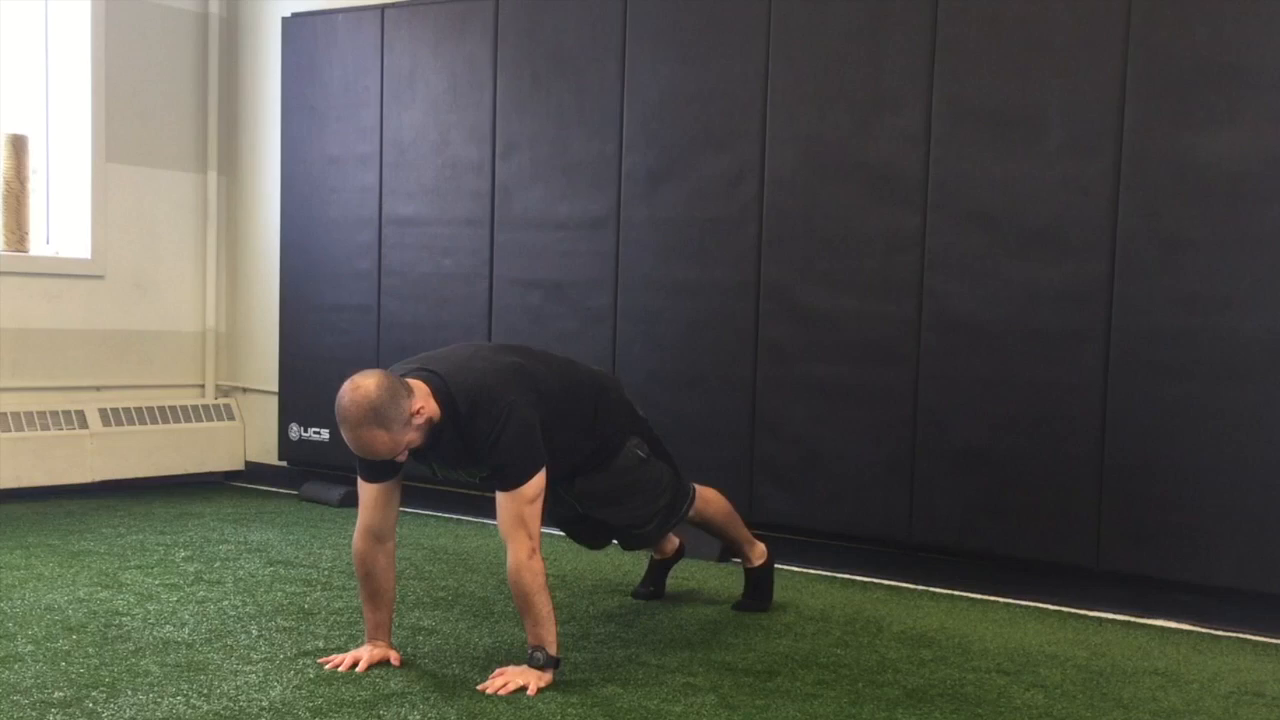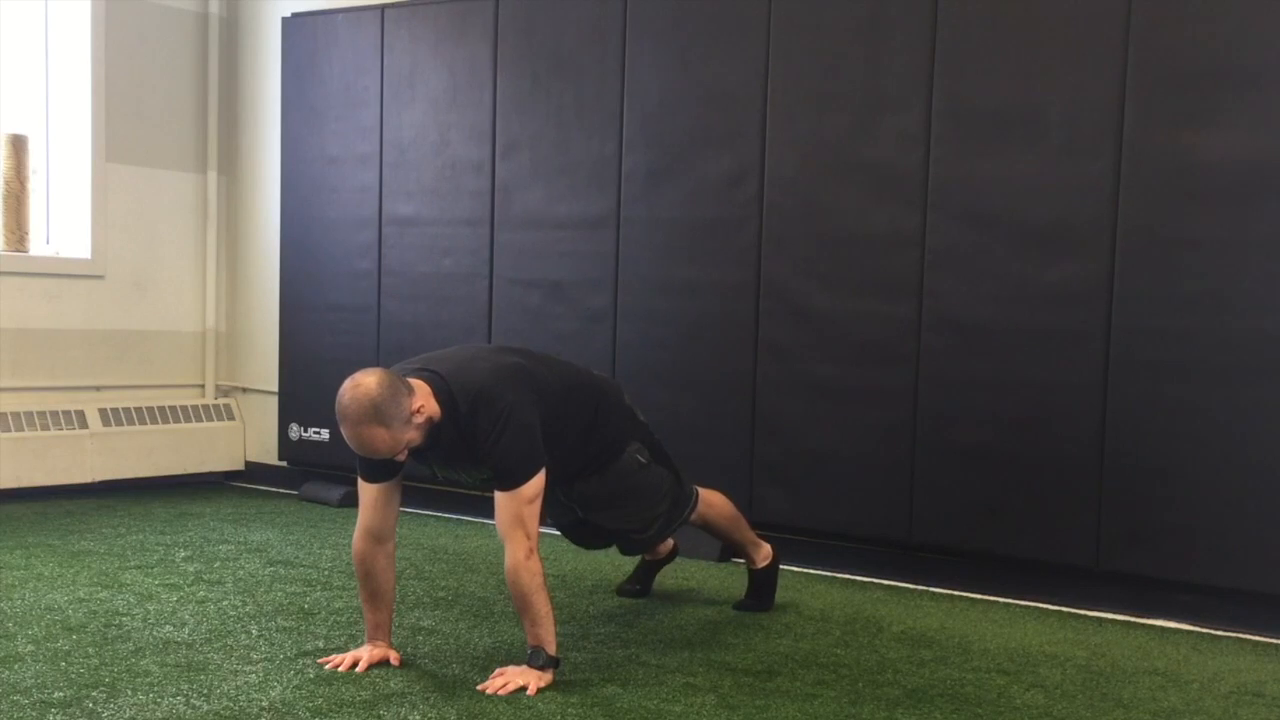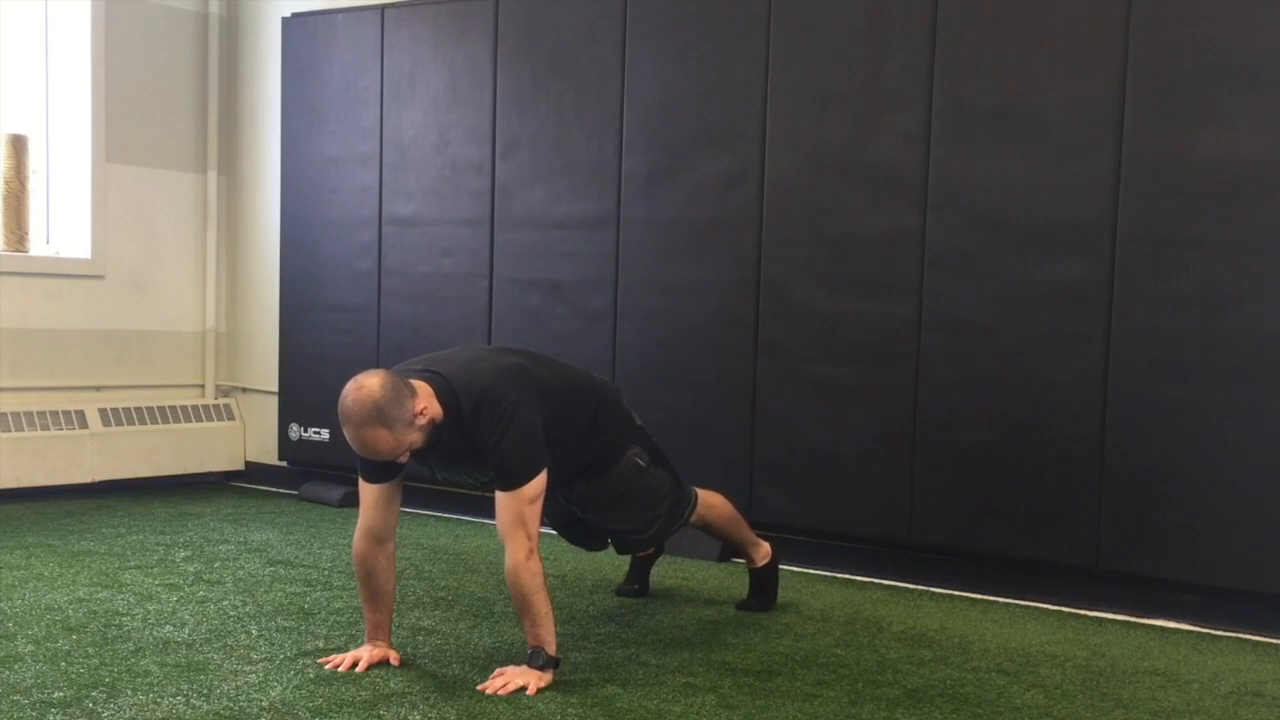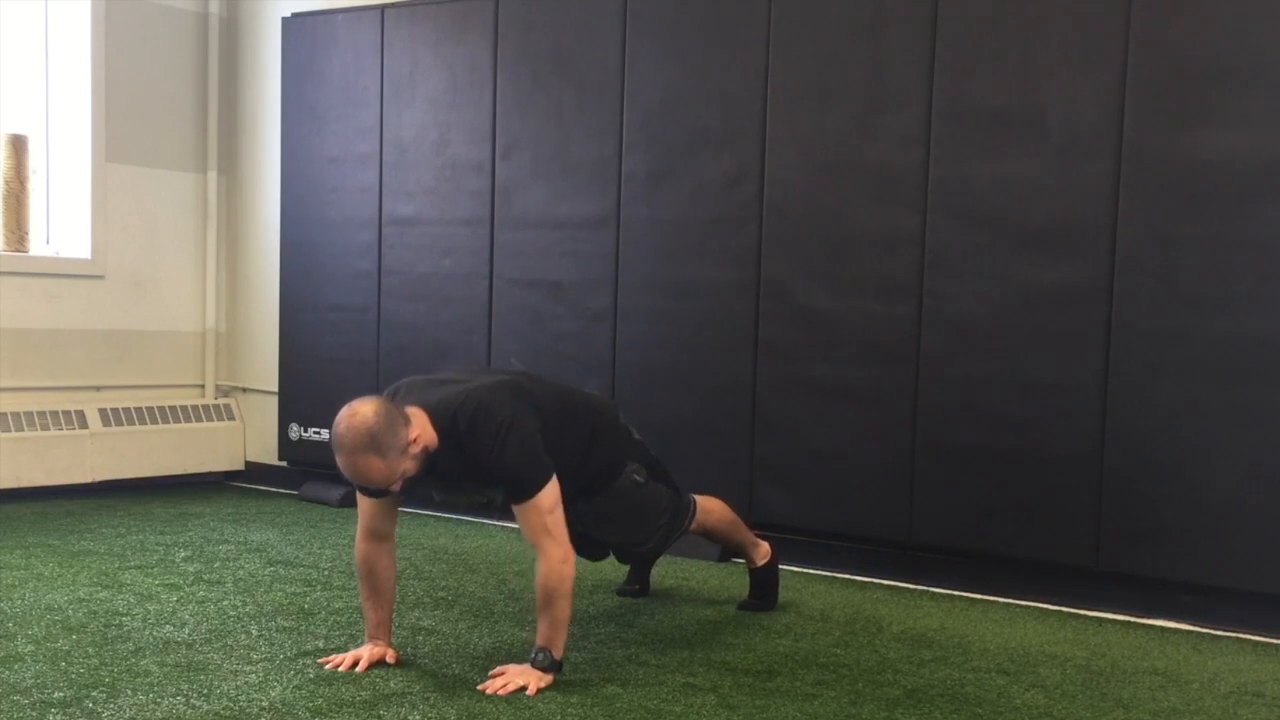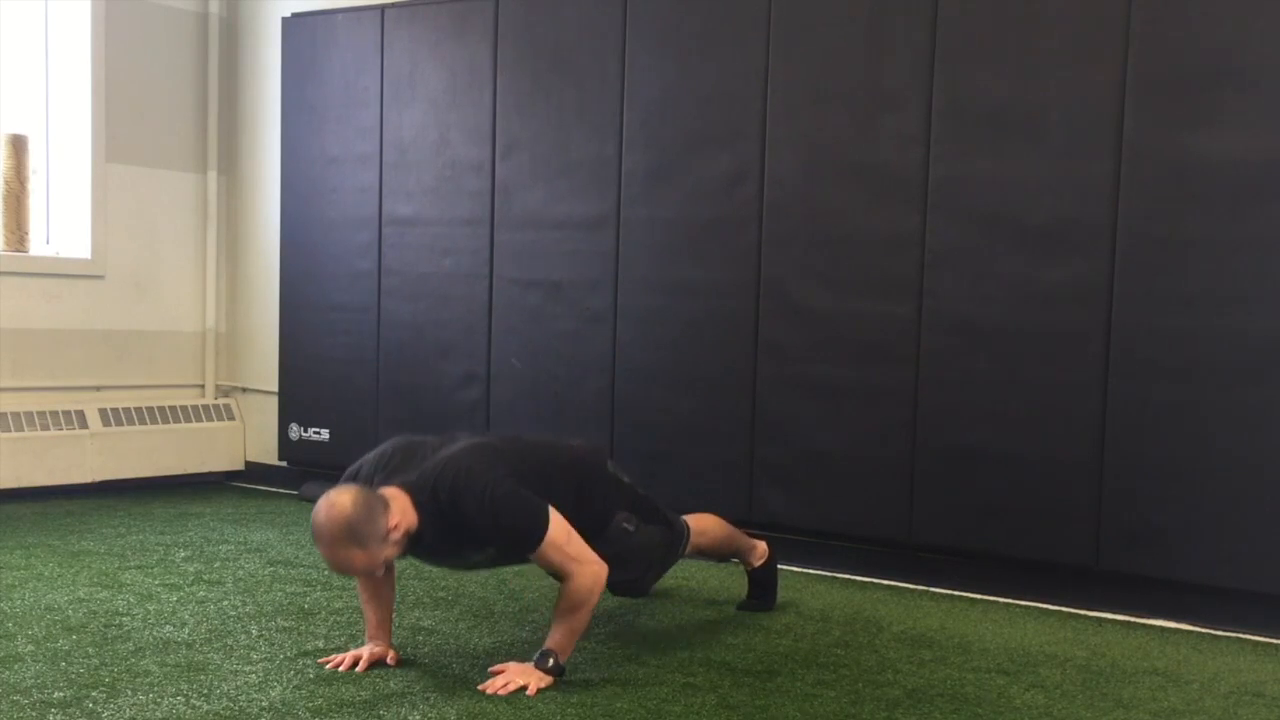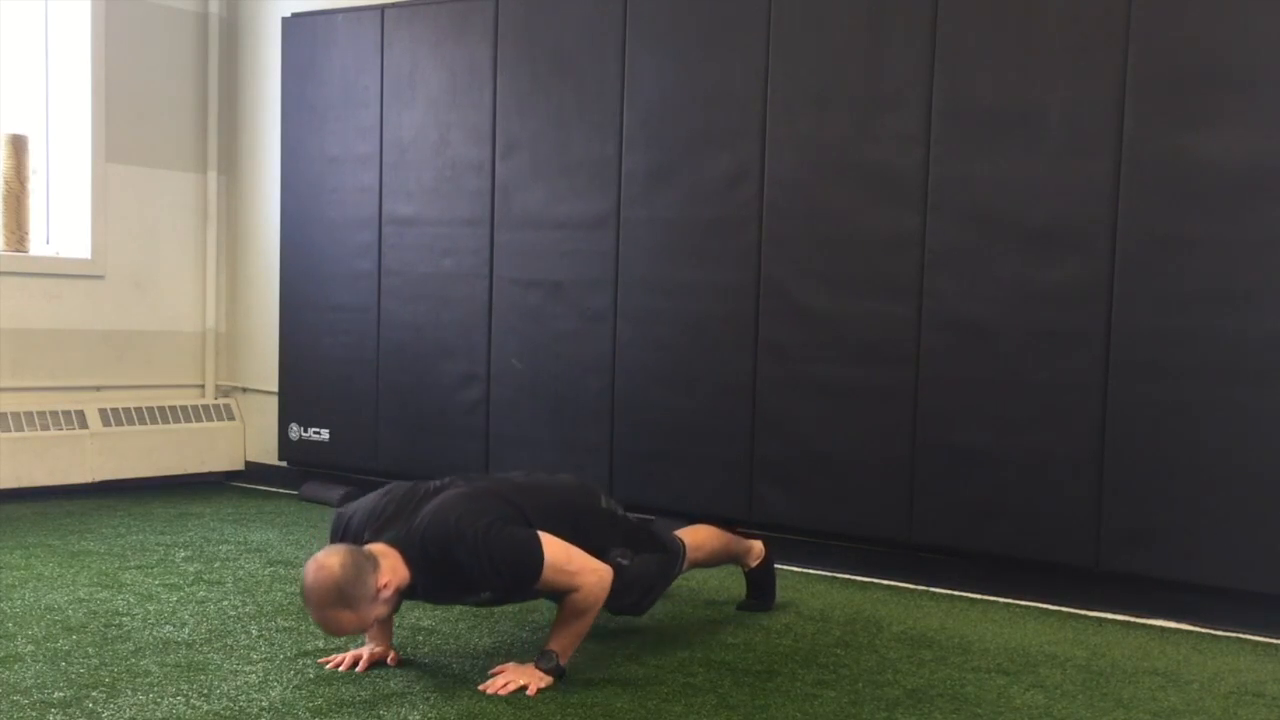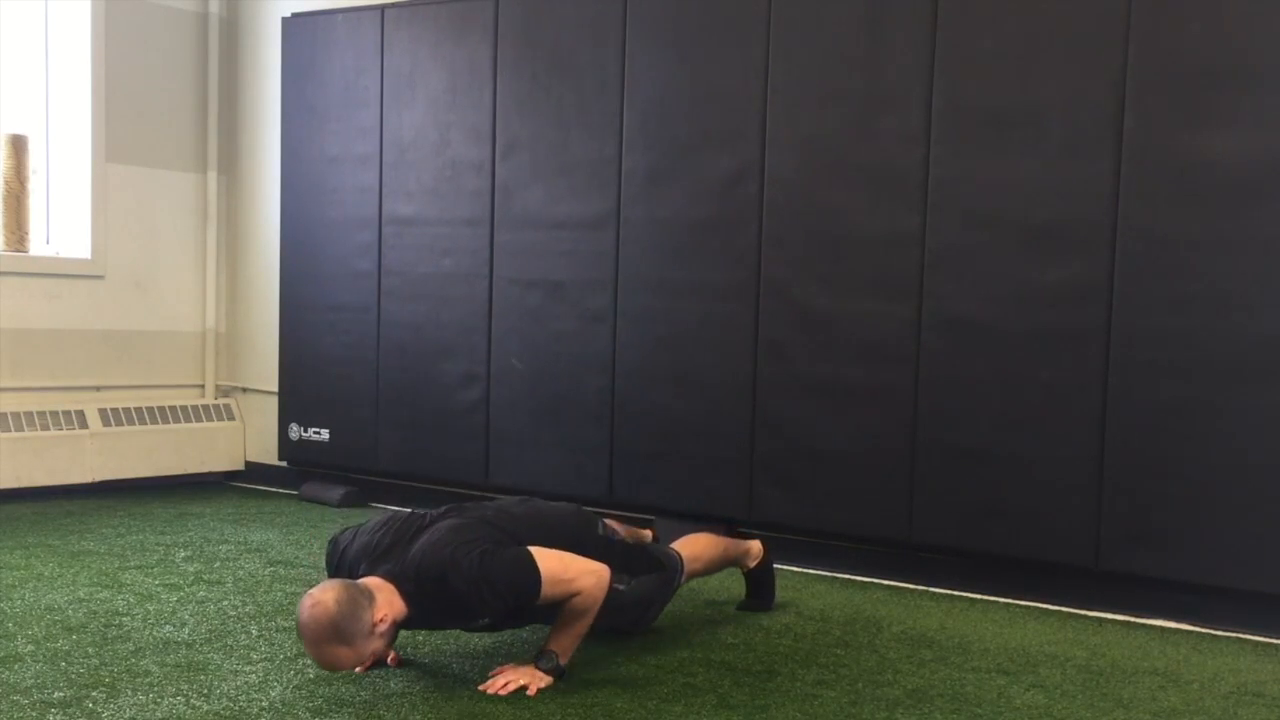
dt=0.3s
person 1, frame 1
left shoulder: (495, 408)
right shoulder: (380, 411)
left elbow: (523, 546)
right elbow: (374, 534)
left wrist: (542, 661)
right wrist: (377, 639)
left hip: (599, 429)
right hip: (549, 453)
left knee: (674, 503)
right knee: (598, 533)
left ankle: (754, 556)
right ankle: (666, 553)
person 1, frame 2
left shoulder: (496, 408)
right shoulder: (381, 412)
left elbow: (520, 547)
right elbow: (373, 535)
left wrist: (542, 661)
right wrist: (376, 640)
left hip: (599, 433)
right hip: (545, 457)
left knee: (676, 507)
right knee: (598, 537)
left ankle: (759, 556)
right ankle: (656, 553)
person 1, frame 3
left shoulder: (498, 410)
right shoulder: (381, 414)
left elbow: (520, 548)
right elbow: (374, 535)
left wrist: (541, 661)
right wrist: (377, 640)
left hip: (598, 436)
right hip: (546, 458)
left knee: (678, 508)
right knee: (597, 538)
left ankle: (758, 555)
right ankle: (645, 553)
person 1, frame 4
left shoulder: (495, 429)
right shoulder: (377, 437)
left elbow: (554, 552)
right elbow: (374, 538)
left wrist: (544, 662)
right wrist: (377, 638)
left hip: (597, 452)
right hip: (547, 470)
left knee: (676, 518)
right knee: (596, 544)
left ankle: (759, 556)
right ankle: (643, 557)
person 1, frame 5
left shoulder: (476, 497)
right shoulder: (360, 489)
left elbow: (588, 570)
right elbow: (371, 559)
left wrist: (546, 664)
right wrist: (378, 636)
left hip: (585, 492)
right hip: (543, 503)
left knee: (674, 540)
left ankle: (756, 555)
right ankle: (659, 568)
person 1, frame 6
left shoulder: (466, 543)
right shoulder: (354, 532)
left elbow: (594, 577)
left wrist: (547, 665)
right wrist: (378, 640)
left hip: (580, 528)
right hip: (533, 516)
left knee: (672, 555)
left ankle: (752, 555)
right ankle: (645, 530)
person 1, frame 7
left shoulder: (459, 572)
right shoulder: (348, 557)
left elbow: (592, 577)
left wrist: (547, 664)
right wrist: (375, 647)
left hip: (577, 551)
right hip: (526, 532)
left knee: (670, 567)
left ankle: (749, 553)
right ankle: (638, 536)
